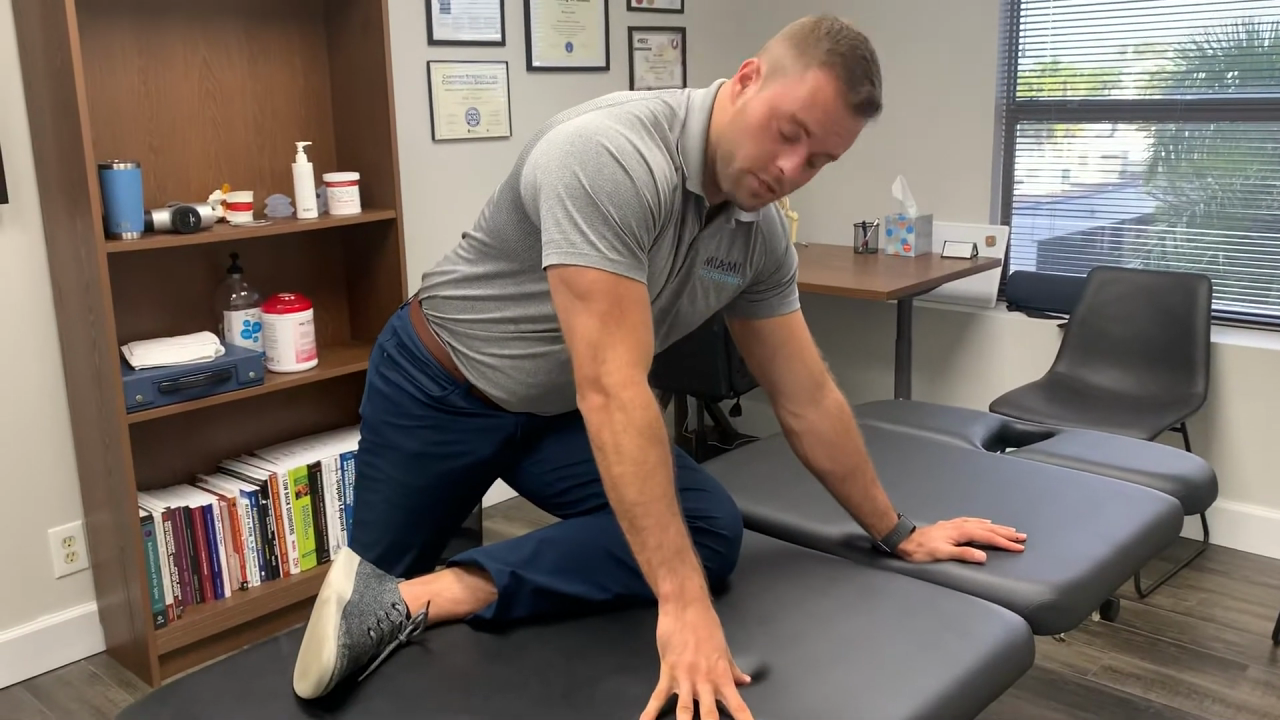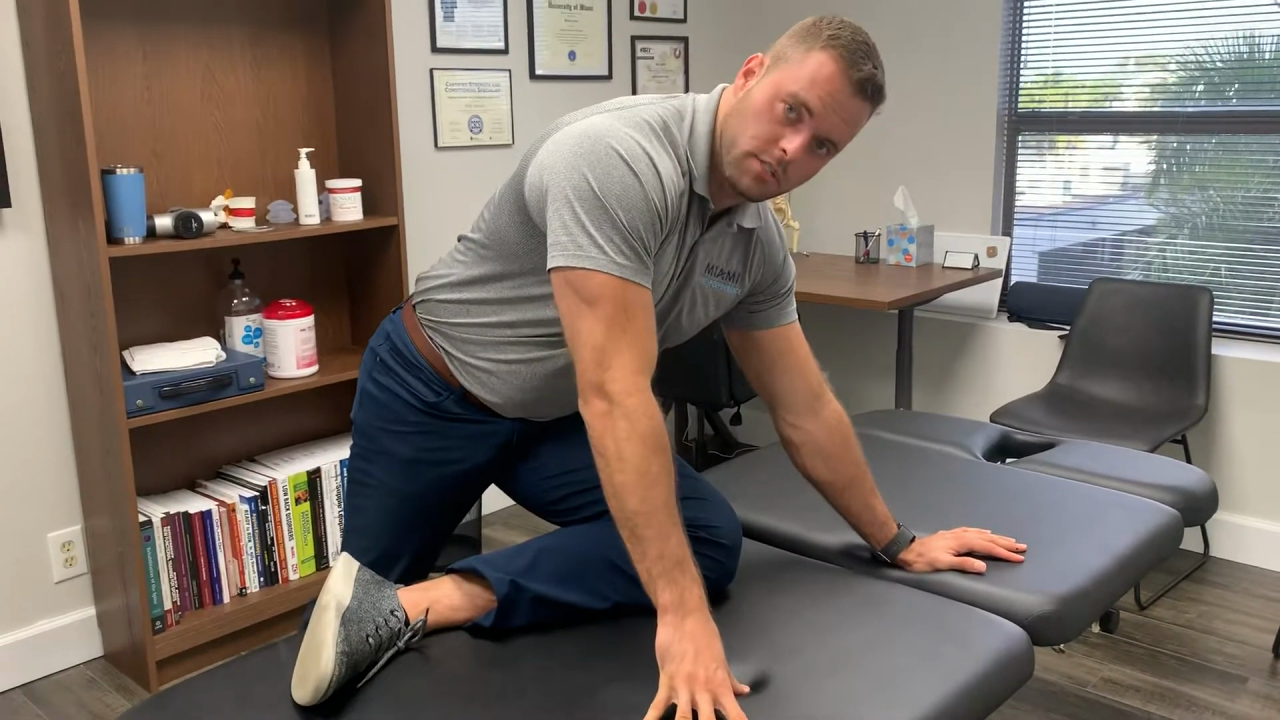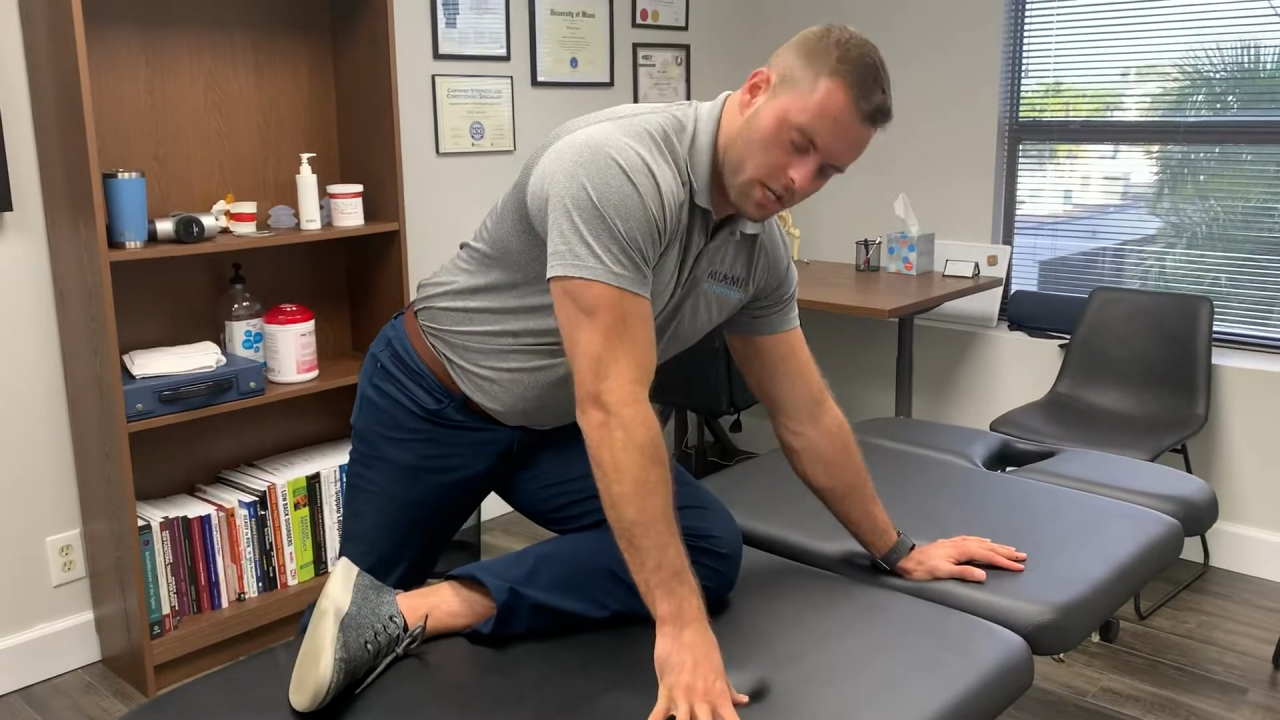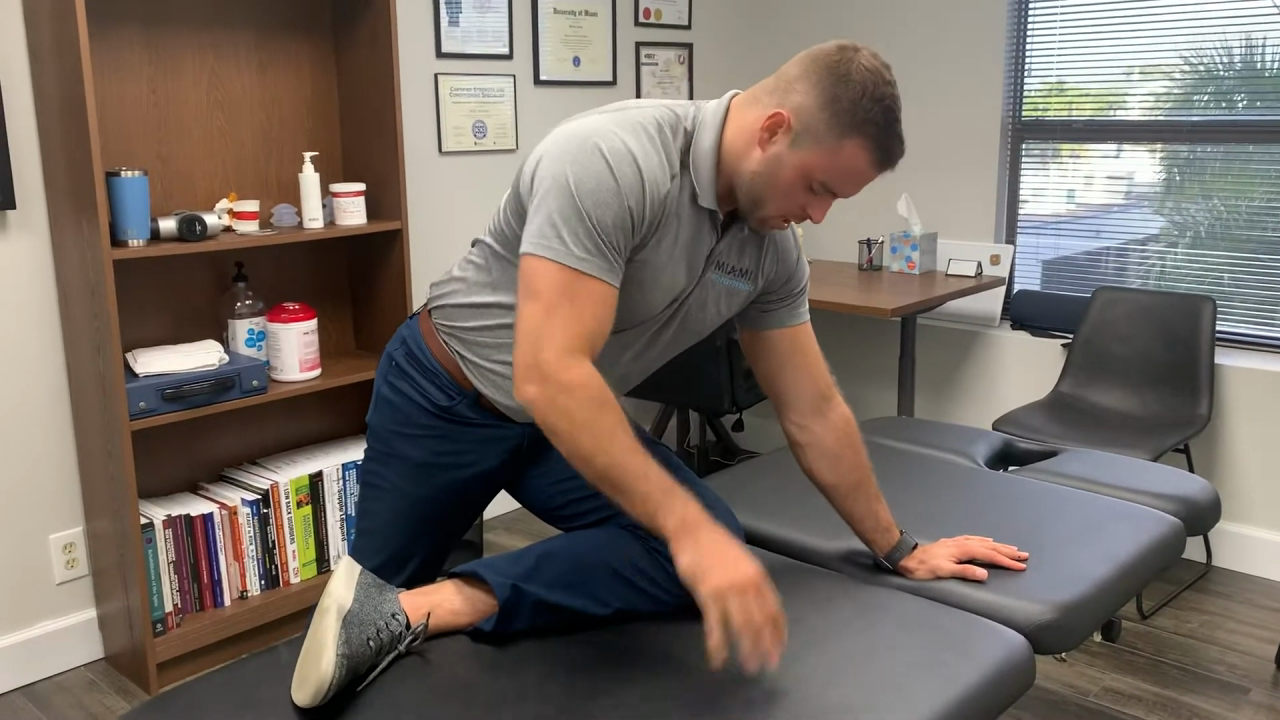
dt=0.4s
person 1, frame 1
left shoulder: (759, 237)
right shoulder: (609, 156)
left elbow: (807, 401)
right elbow: (612, 390)
left wrist: (898, 534)
right wrist: (683, 602)
left hip: (555, 410)
right hip: (440, 385)
left knee: (709, 531)
right knee: (376, 585)
left ankle: (419, 601)
person 1, frame 2
left shoulder: (758, 244)
right shoulder: (617, 157)
left elbow: (804, 410)
right elbow: (615, 396)
left wrist: (898, 544)
right wrist: (681, 613)
left hip: (551, 416)
right hip: (431, 391)
left knee: (709, 540)
right knee: (360, 610)
left ankle: (420, 608)
person 1, frame 3
left shoulder: (761, 250)
right shoulder: (617, 167)
left elbow: (806, 418)
right elbow: (613, 407)
left wrist: (898, 552)
right wrist: (680, 624)
left hip: (552, 423)
right hip: (432, 397)
left knee: (710, 551)
right knee: (354, 620)
left ankle: (421, 613)
person 1, frame 4
left shoulder: (771, 248)
right shoulder: (612, 158)
left elbow: (814, 414)
right elbow: (548, 376)
left wrist: (899, 550)
right wrist: (690, 531)
left hip: (575, 415)
right hip: (448, 396)
left knee: (716, 551)
left ankle: (420, 611)
